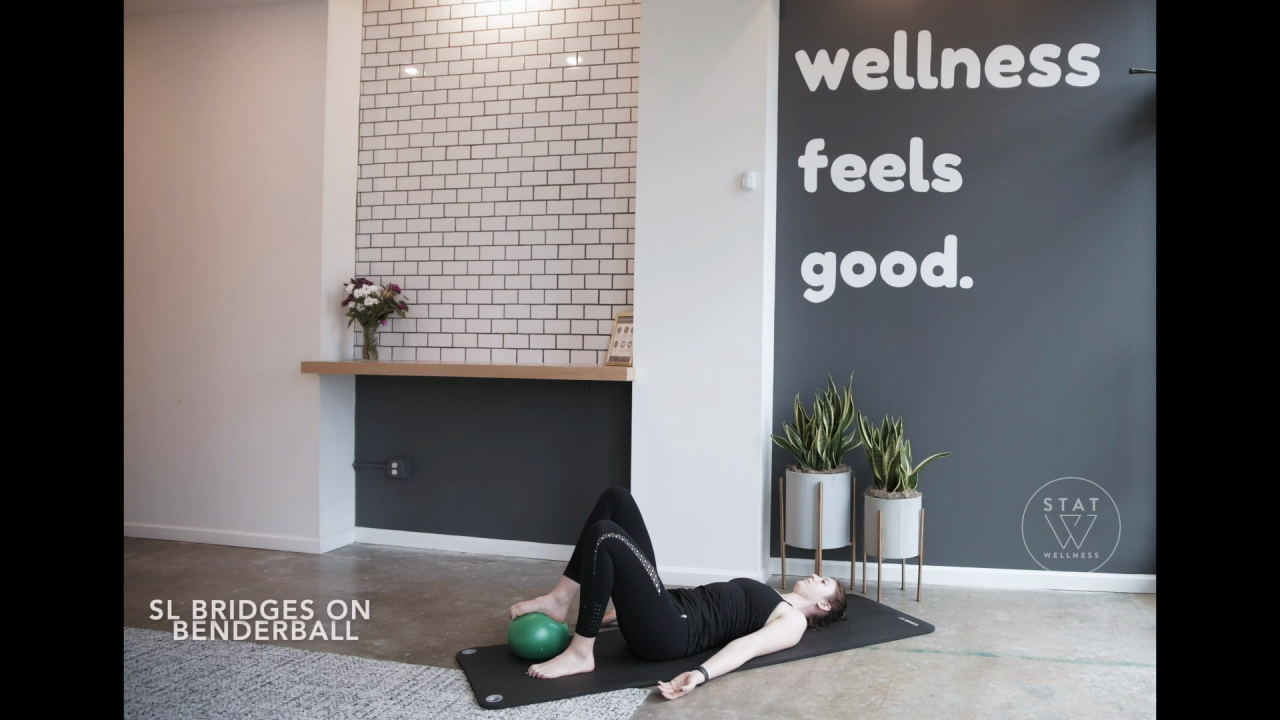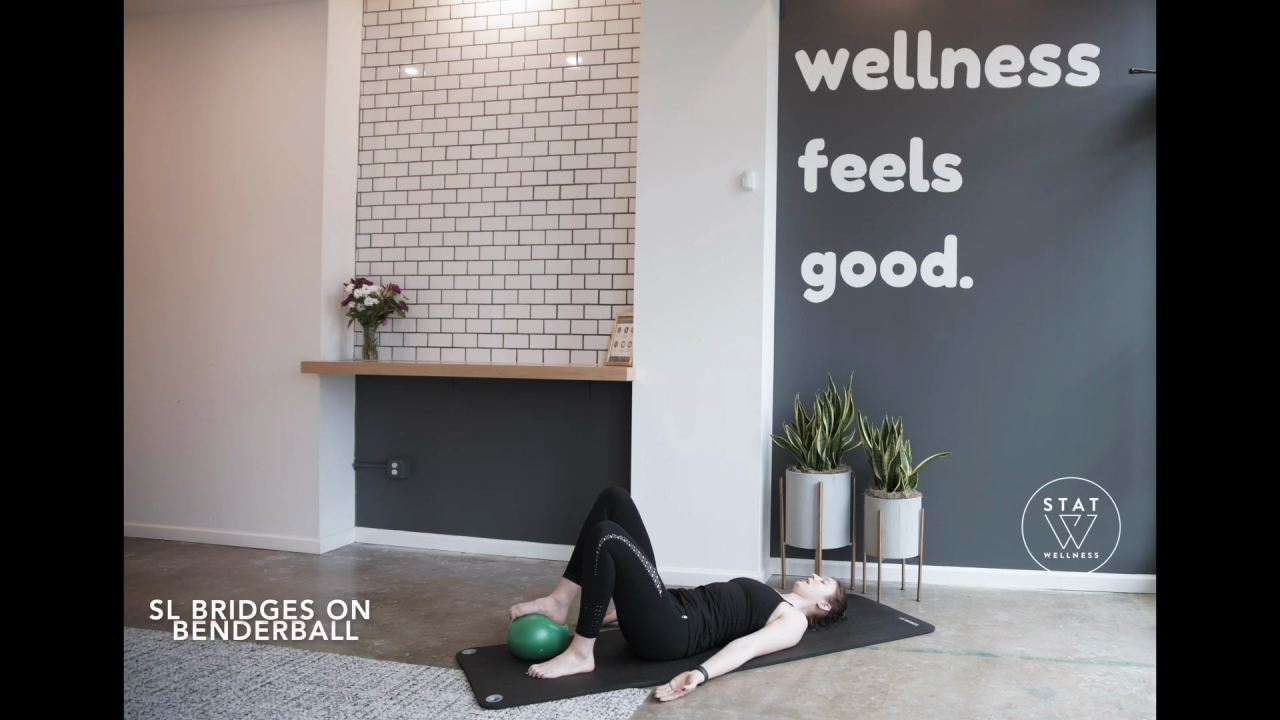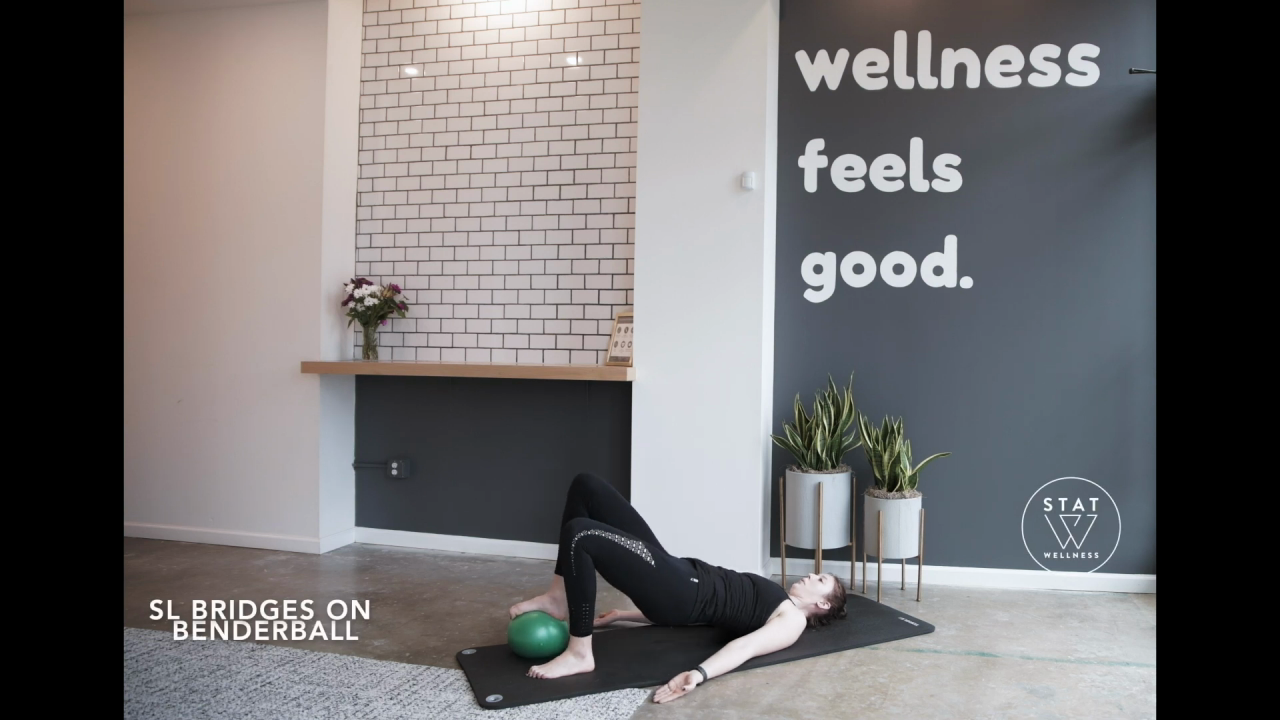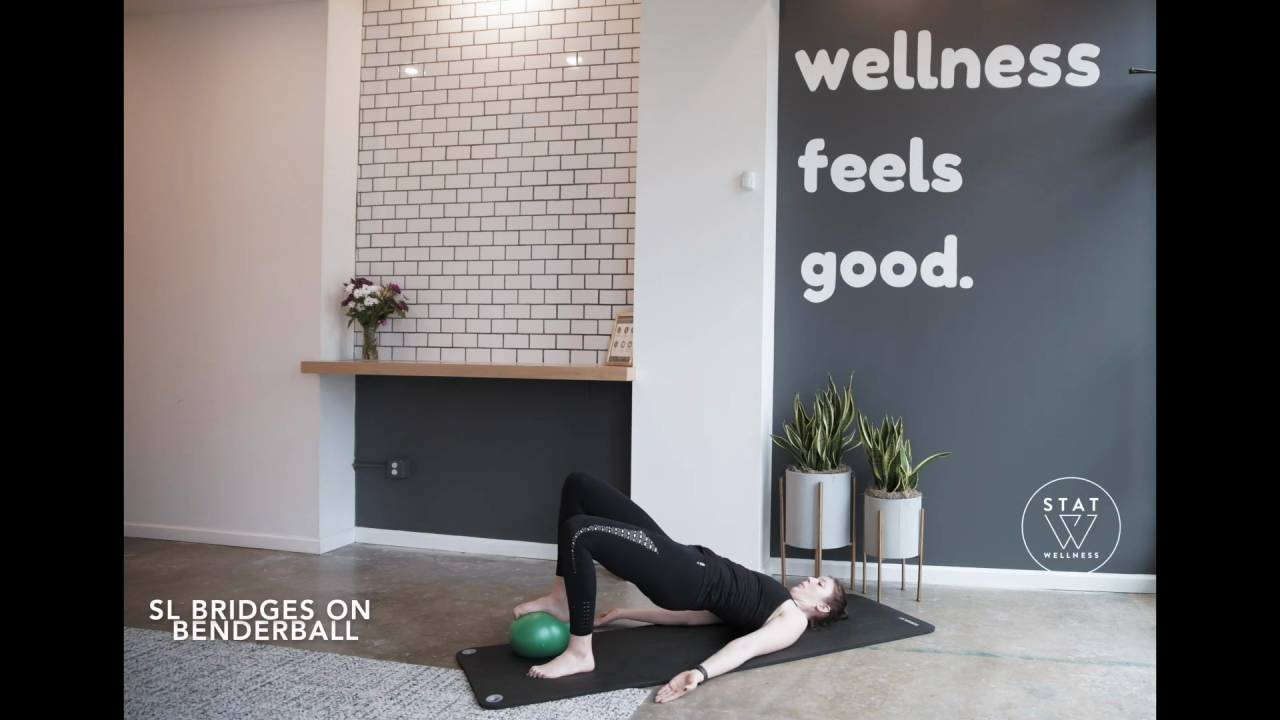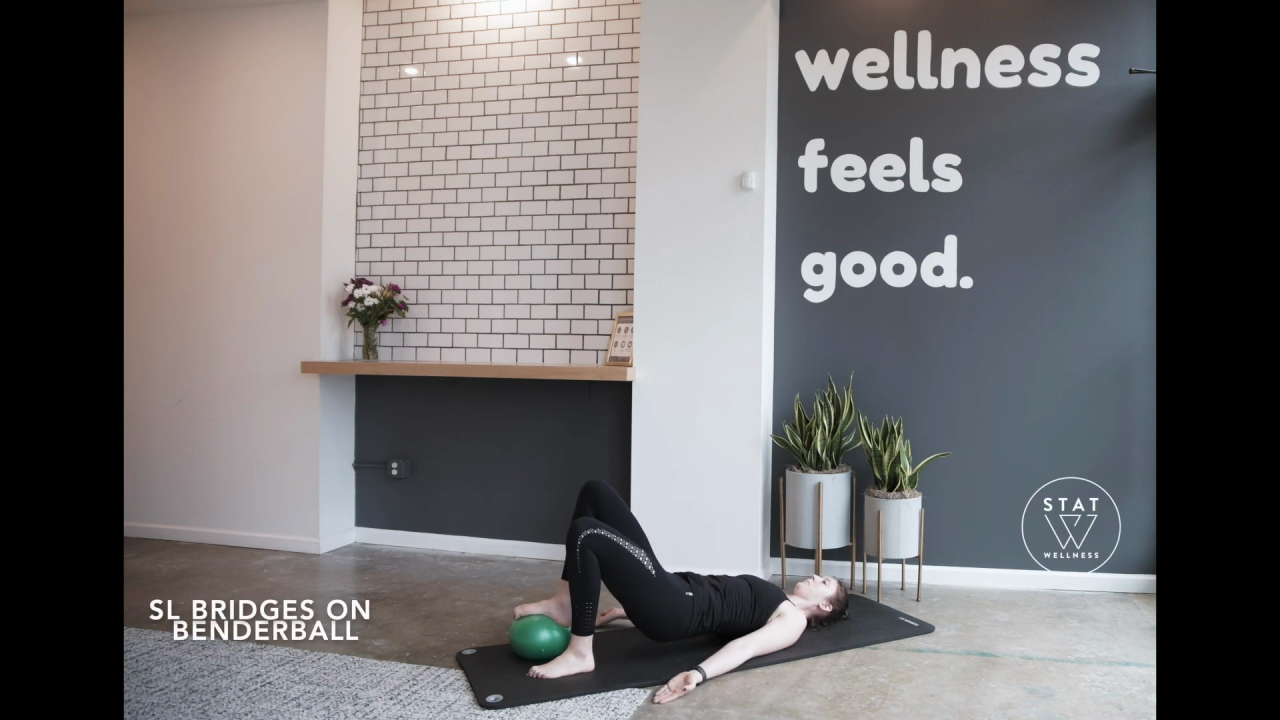
dt=0.7s
person 1, frame 1
left shoulder: (793, 621)
right shoulder: (768, 602)
left elbow: (746, 647)
left wrist: (699, 675)
right wrist: (616, 609)
left hip: (666, 633)
right hip: (665, 613)
left knee: (603, 535)
right knee: (616, 499)
left ankle: (580, 655)
right ankle: (558, 600)
person 1, frame 2
left shoulder: (793, 620)
right shoulder: (767, 601)
left elbow: (746, 647)
left wrist: (699, 674)
right wrist: (620, 610)
left hip: (667, 633)
right hip: (668, 609)
left knee: (605, 535)
right knee: (614, 499)
left ankle: (580, 655)
right ankle: (558, 601)
person 1, frame 3
left shoulder: (793, 620)
right shoulder: (770, 603)
left elbow: (746, 647)
left wrist: (698, 674)
right wrist: (623, 614)
left hip: (678, 590)
right hip: (673, 578)
left knee: (579, 535)
right knee: (585, 486)
left ankle: (580, 654)
right ankle: (558, 598)
person 1, frame 4
left shoulder: (793, 620)
right shoulder: (770, 604)
left elbow: (747, 647)
left wrist: (699, 674)
right wrist: (620, 614)
left hip: (685, 575)
right hip: (677, 560)
left knee: (578, 532)
right knee: (578, 485)
left ankle: (579, 654)
right ankle: (561, 600)
person 1, frame 5
left shoulder: (793, 621)
right shoulder: (772, 604)
left elbow: (746, 647)
left wrist: (697, 674)
right wrist: (622, 610)
left hip: (673, 610)
right hip: (673, 593)
left knee: (585, 533)
right knee: (596, 493)
left ankle: (579, 655)
right ankle: (564, 604)
